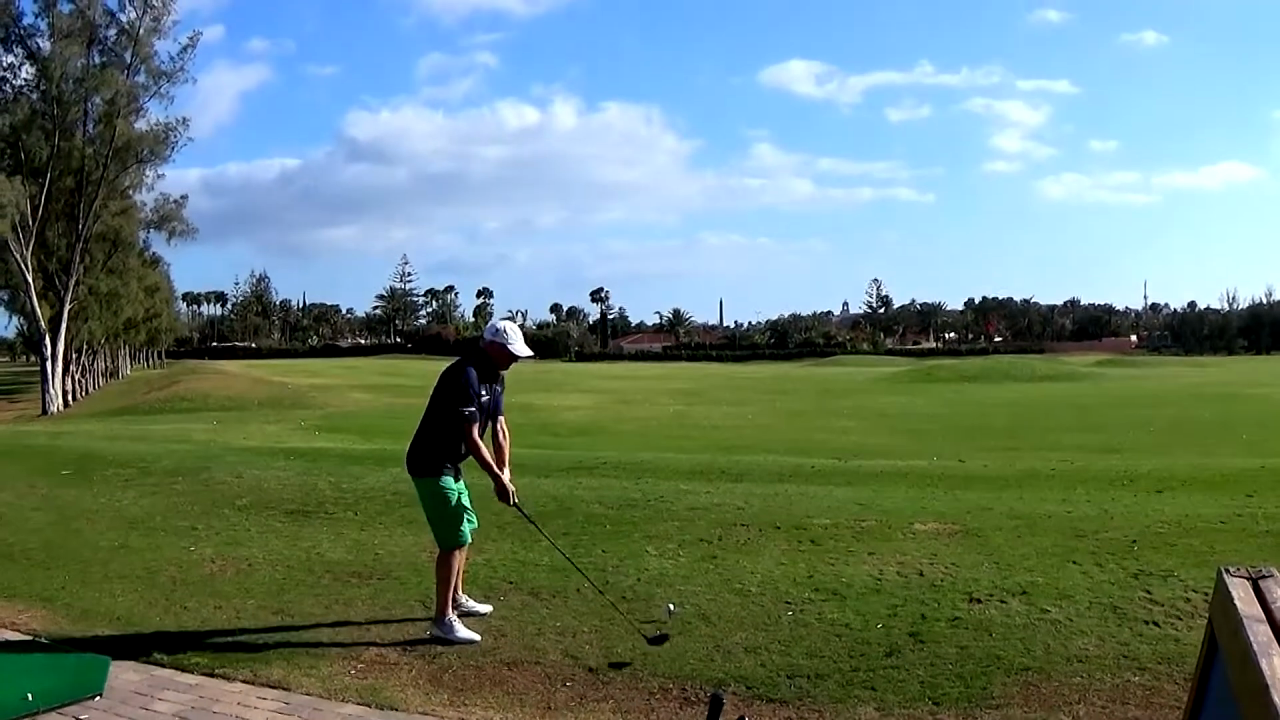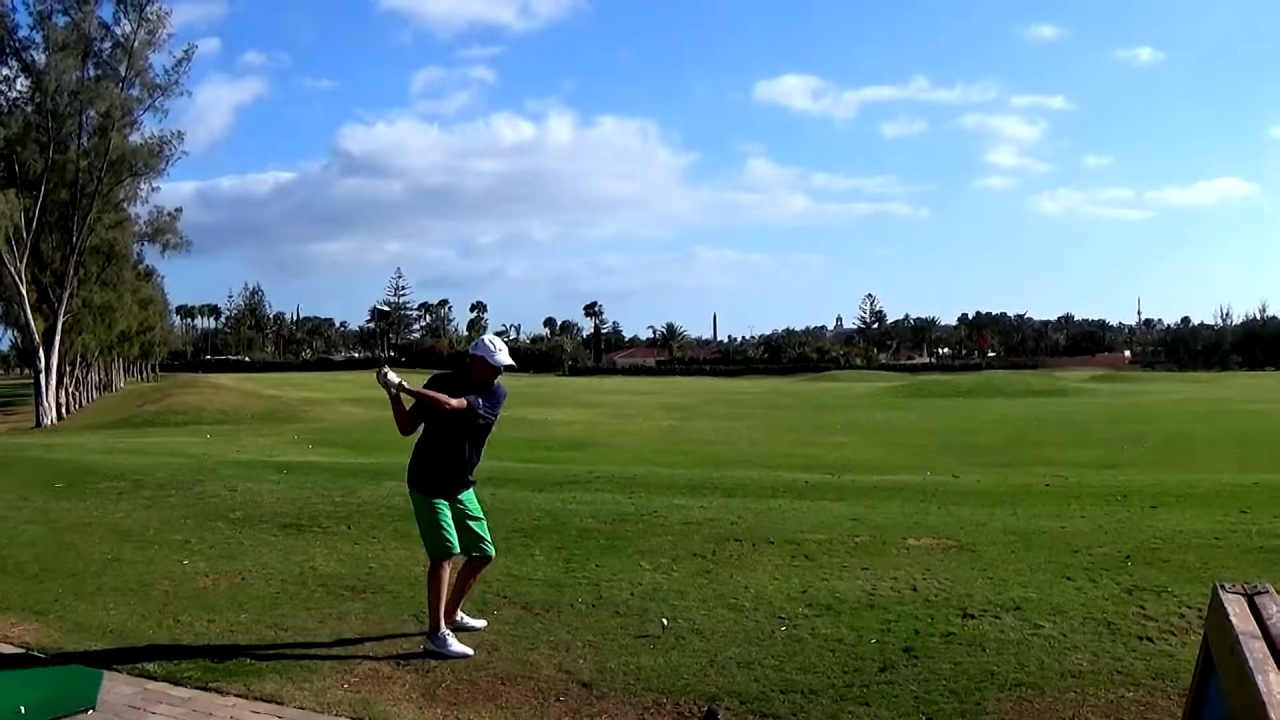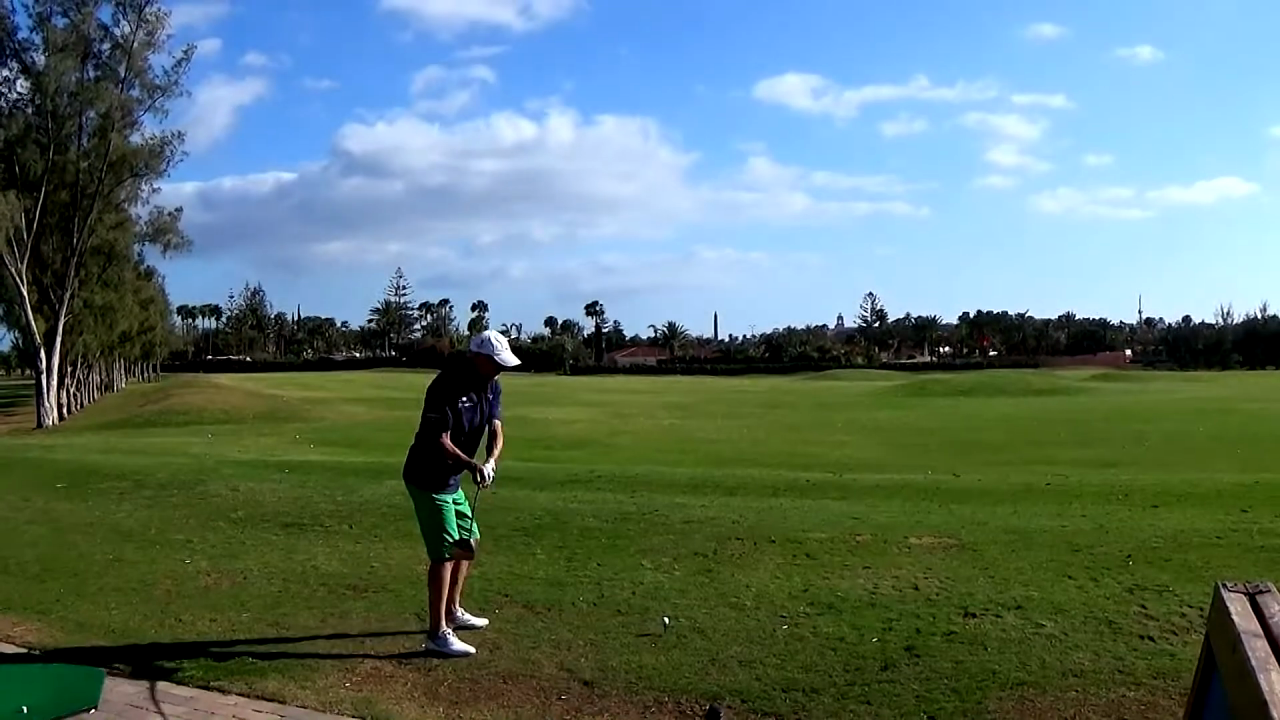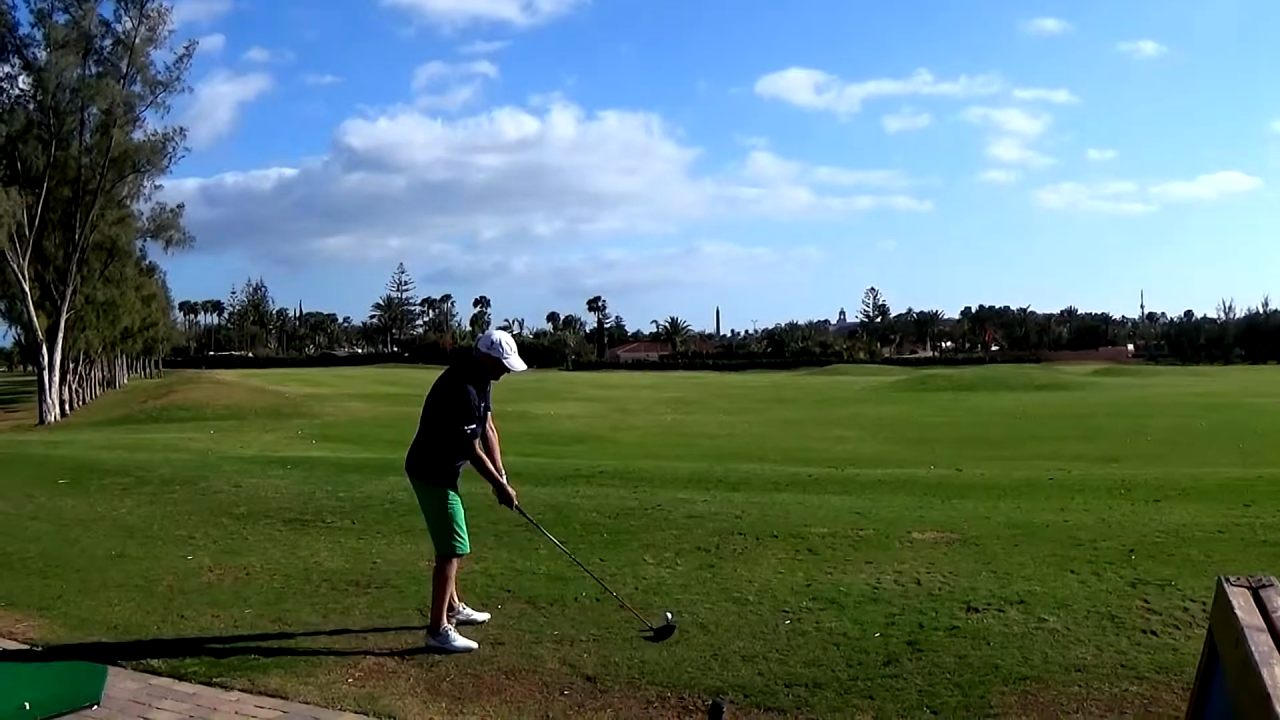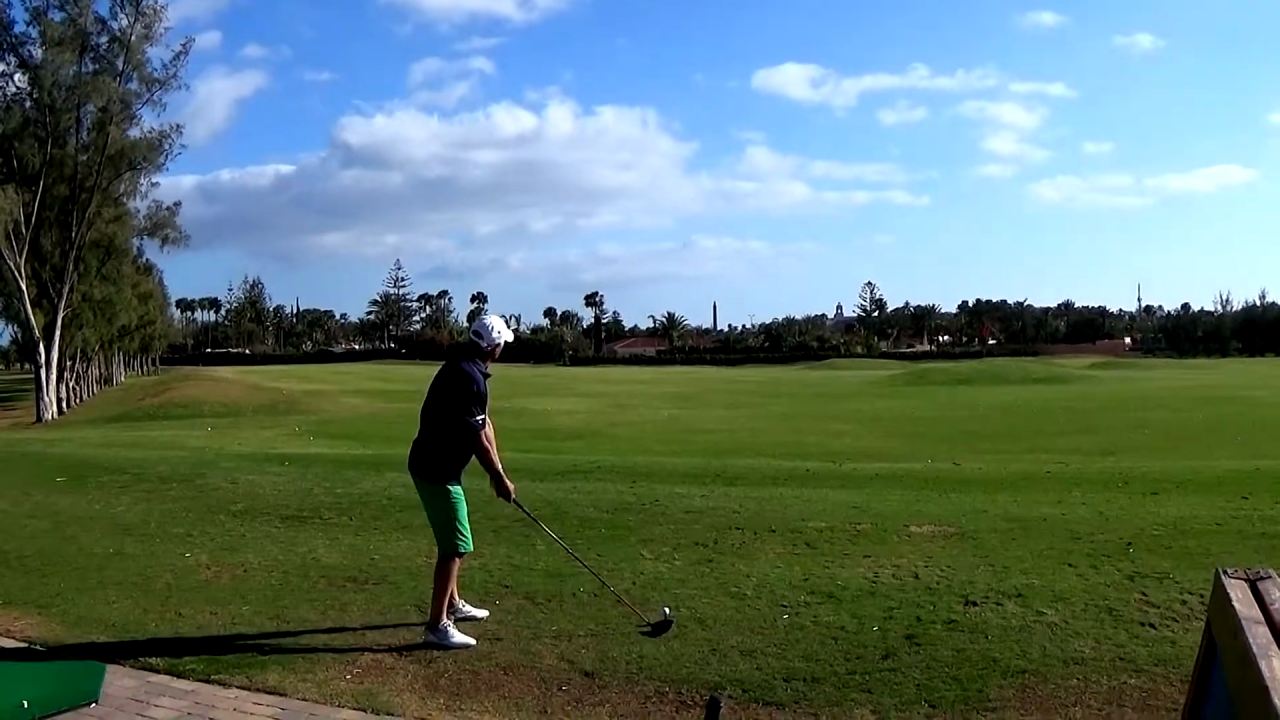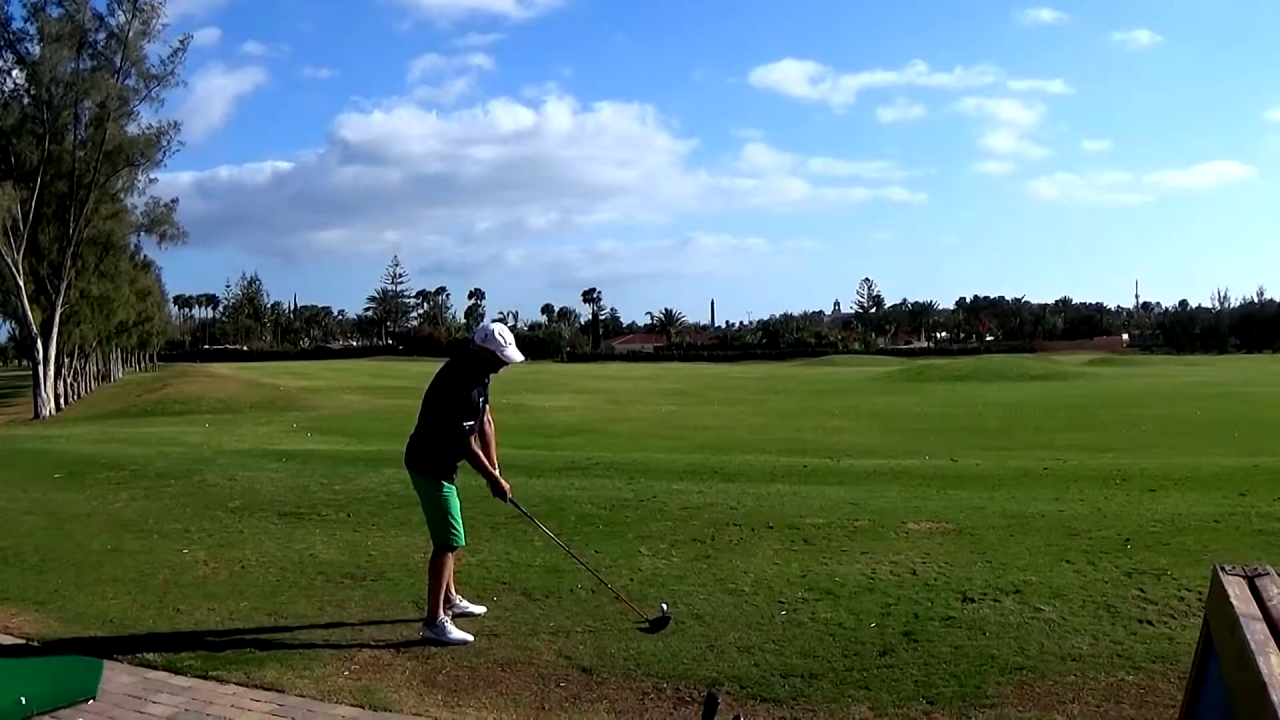
dt=0.5s
person 1, frame 1
left shoulder: (496, 379)
right shoulder: (465, 375)
left elbow: (499, 426)
right elbow: (469, 435)
left wrist: (505, 469)
right wrist: (497, 476)
left hip: (450, 465)
right hip: (430, 465)
left knee: (465, 529)
right knee: (454, 538)
left ankle: (456, 598)
right ankle: (443, 618)
person 1, frame 2
left shoulder: (496, 394)
right shoulder: (440, 382)
left elbow: (452, 405)
right elbow: (408, 428)
left wrist: (403, 386)
right wrist: (395, 394)
left hip: (462, 485)
right hip: (427, 483)
left knee: (483, 553)
right knee: (446, 552)
left ankle: (452, 614)
right ankle: (437, 632)
person 1, frame 3
left shoulder: (491, 386)
right shoulder: (446, 386)
left elbow: (495, 432)
right elbow: (440, 443)
left wrist: (489, 464)
right wrist: (471, 465)
left hip: (450, 478)
right hip: (429, 478)
left knee: (466, 542)
right knee: (445, 552)
left ankle: (452, 612)
right ankle: (438, 633)
person 1, frame 4
left shoulder: (480, 379)
right shoulder: (461, 389)
left elbow: (488, 430)
right elbow: (472, 451)
left wrist: (502, 476)
right wrist: (500, 486)
left hip: (440, 469)
right hip: (432, 472)
left knee: (450, 543)
right knee: (452, 548)
left ankle: (453, 607)
right ankle: (438, 629)
person 1, frame 5
left shoulder: (464, 367)
right shoulder: (470, 378)
left elbow: (485, 424)
right elbow: (478, 440)
left wrist: (498, 471)
right wrist: (501, 479)
left hip: (437, 466)
right hip: (437, 470)
left knee: (452, 540)
right knee: (455, 545)
left ankle: (452, 604)
right ankle: (437, 625)
person 1, frame 6
left shoulder: (477, 371)
right shoulder: (461, 384)
left elbow: (485, 422)
right elbow: (468, 446)
left wrist: (495, 470)
right wrist: (494, 479)
left hip: (439, 461)
right hip: (430, 464)
left knee: (450, 535)
right knee: (448, 540)
left ankle: (449, 599)
right ankle: (435, 621)
